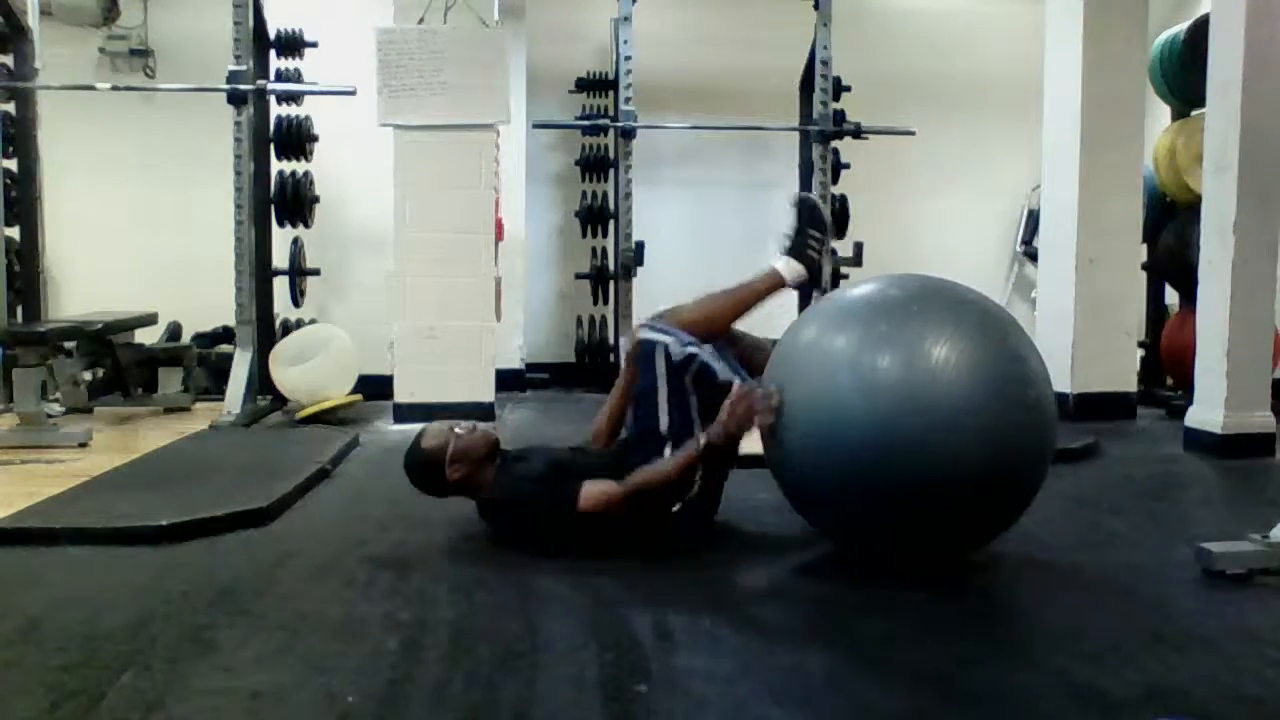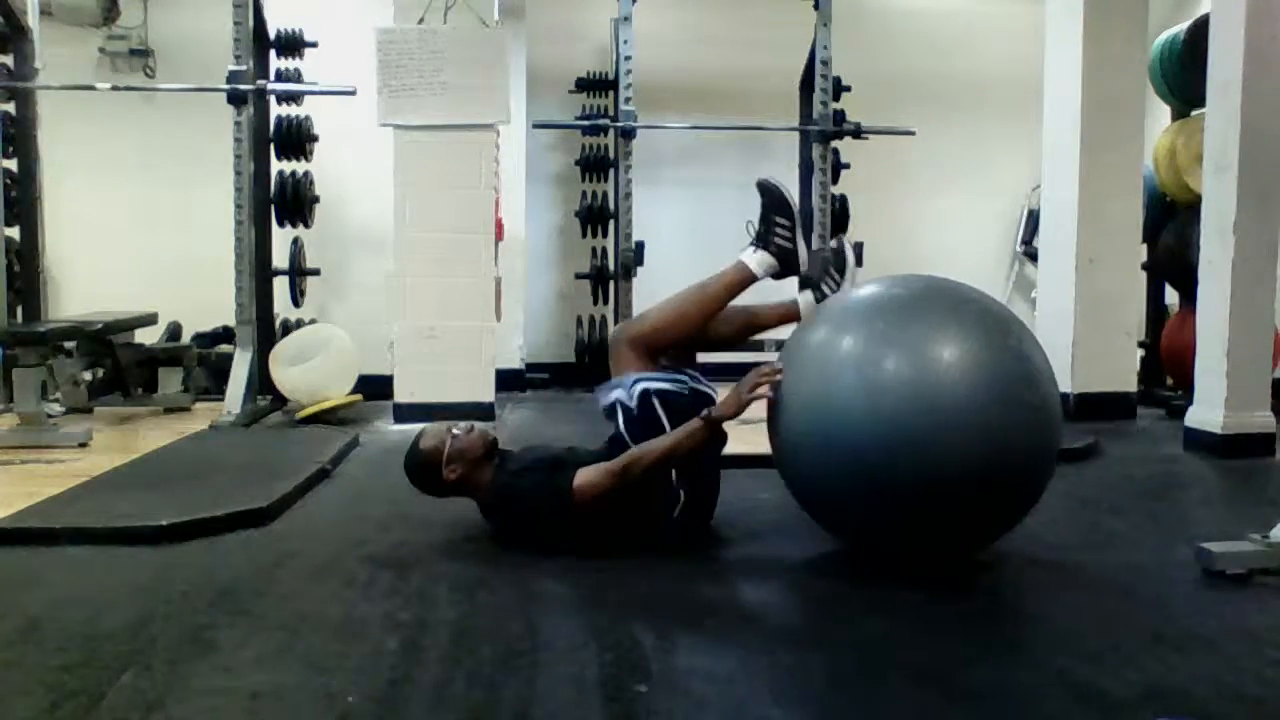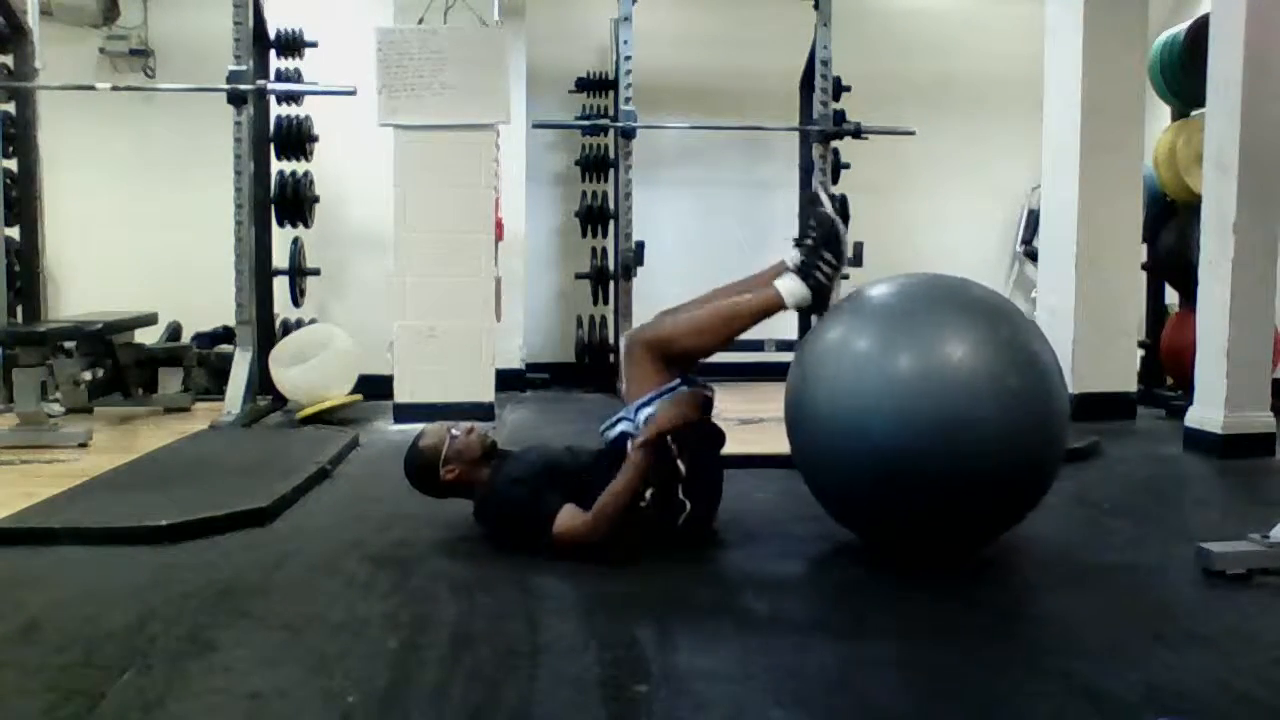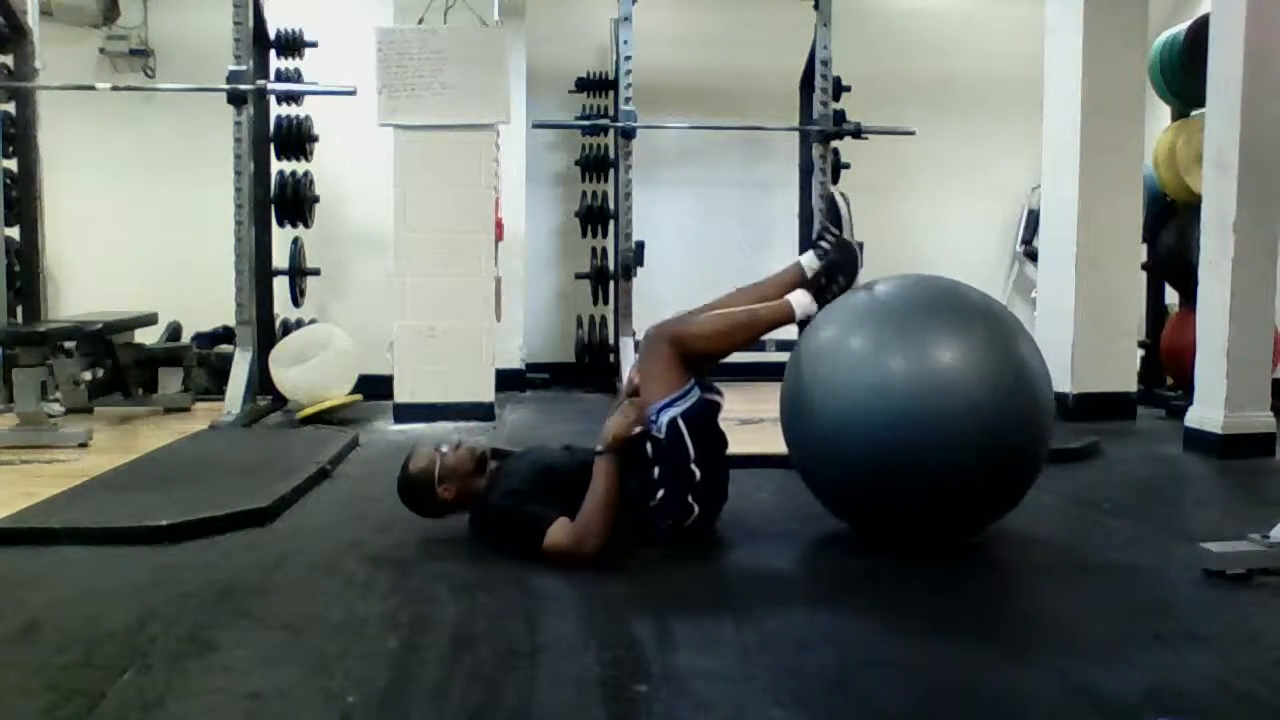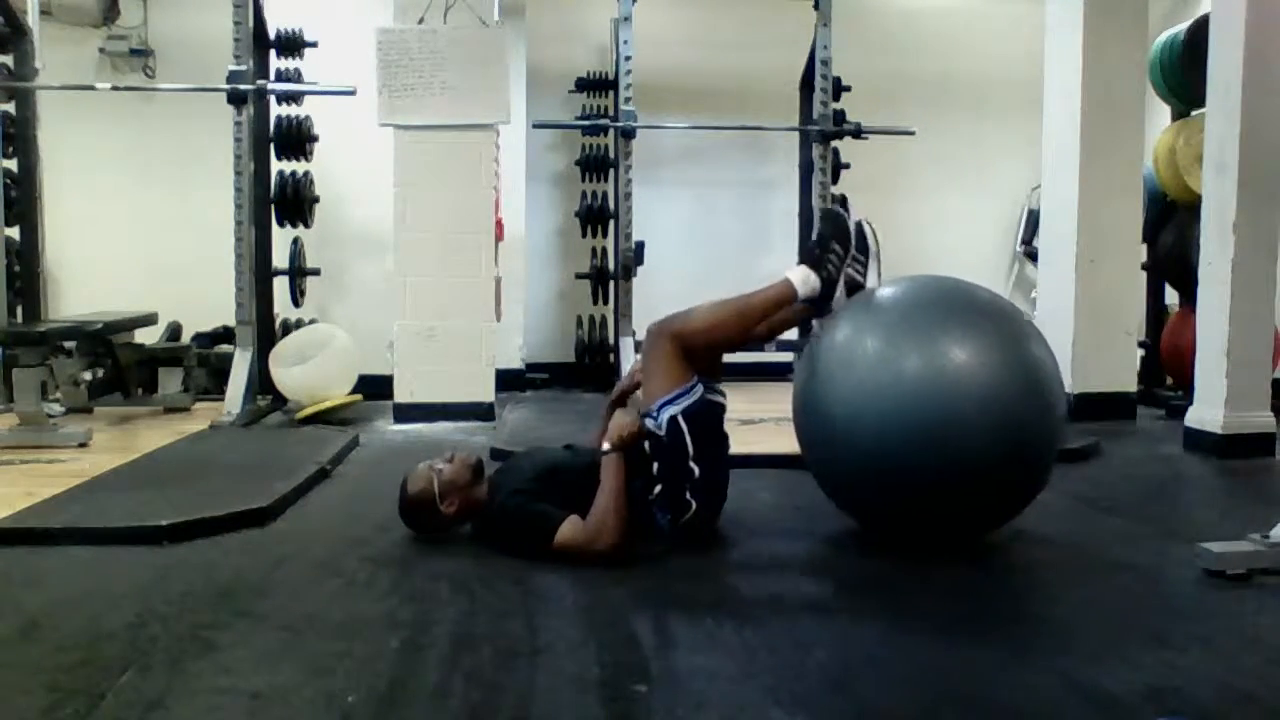
dt=0.3s
person 1, frame 1
left shoulder: (508, 469)
right shoulder: (514, 499)
left elbow: (597, 445)
right elbow: (621, 496)
left wrist: (632, 367)
right wrist: (712, 439)
left hip: (641, 467)
right hip: (674, 498)
left knee: (704, 336)
right knee: (662, 334)
right ankle: (792, 268)
person 1, frame 2
left shoulder: (513, 472)
right shoulder: (514, 494)
right elbow: (619, 474)
right wrist: (714, 414)
left hip: (671, 487)
right hip: (673, 497)
left knee: (674, 332)
right knee: (628, 339)
left ankle: (811, 304)
right ankle: (762, 257)
person 1, frame 3
left shoulder: (507, 475)
right shoulder: (504, 504)
right elbow: (593, 528)
left wrist: (641, 406)
right wrist: (651, 437)
left hip: (667, 481)
right hip: (676, 500)
left knee: (669, 329)
right knee: (644, 344)
left ankle: (798, 275)
right ankle: (799, 284)
person 1, frame 4
left shoulder: (506, 475)
right shoulder: (500, 513)
right elbow: (587, 543)
left wrist: (626, 405)
right wrist: (611, 444)
left hip: (656, 472)
right hip: (678, 499)
left knee: (679, 335)
right knee: (663, 338)
left ankle: (808, 270)
right ankle: (806, 301)
person 1, frame 5
left shoulder: (508, 480)
right shoulder: (505, 516)
right elbow: (602, 539)
left wrist: (615, 404)
right wrist: (616, 444)
left hip: (661, 473)
right hip: (679, 499)
left knee: (703, 334)
right knee: (664, 336)
left ankle: (819, 295)
right ankle: (808, 280)
